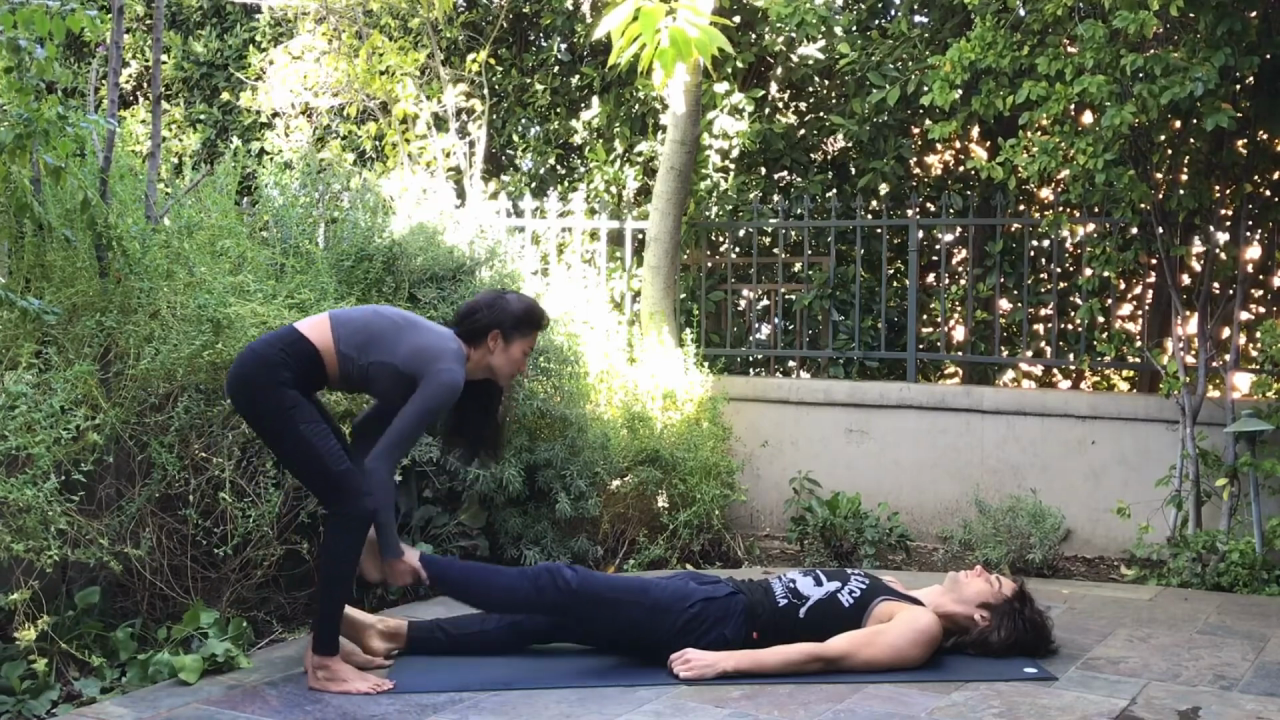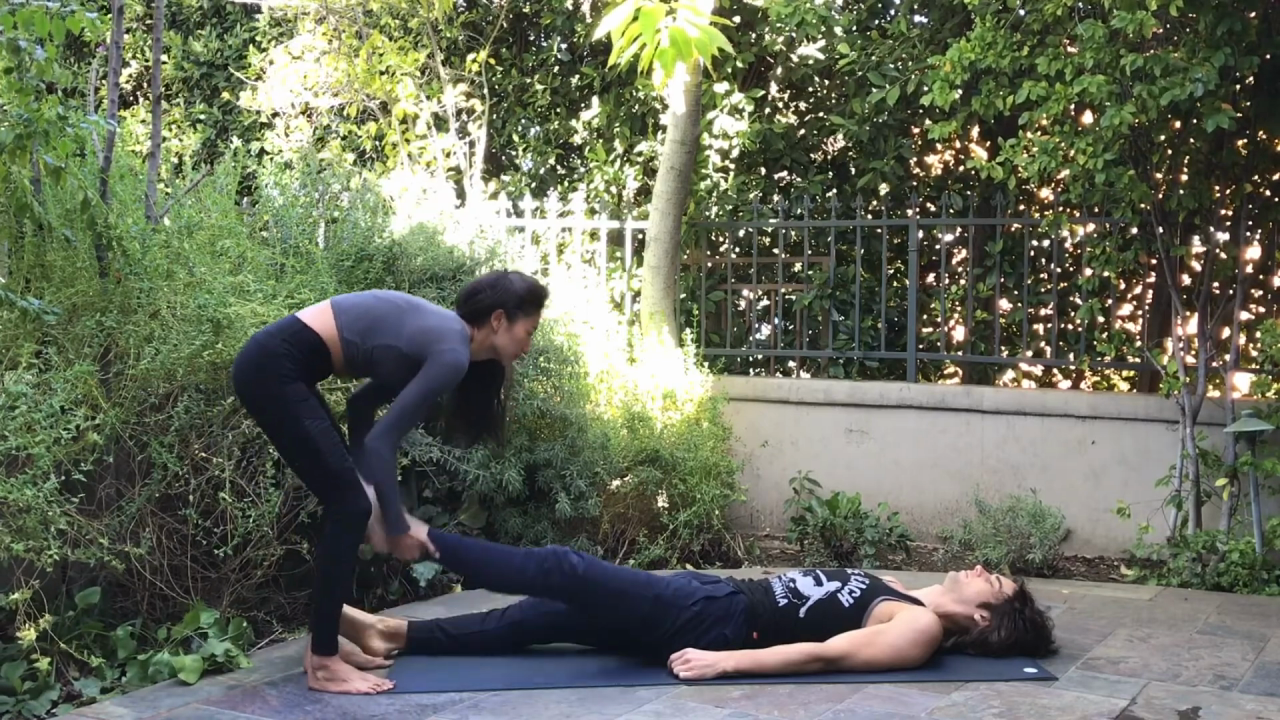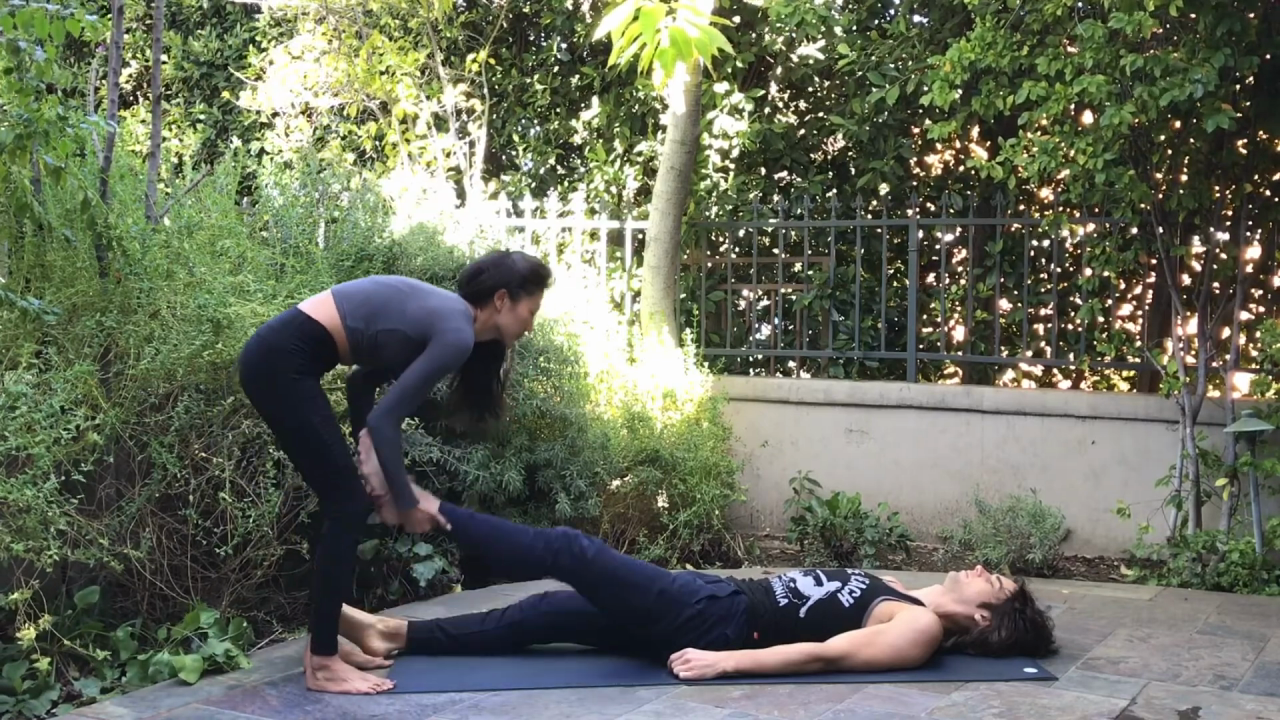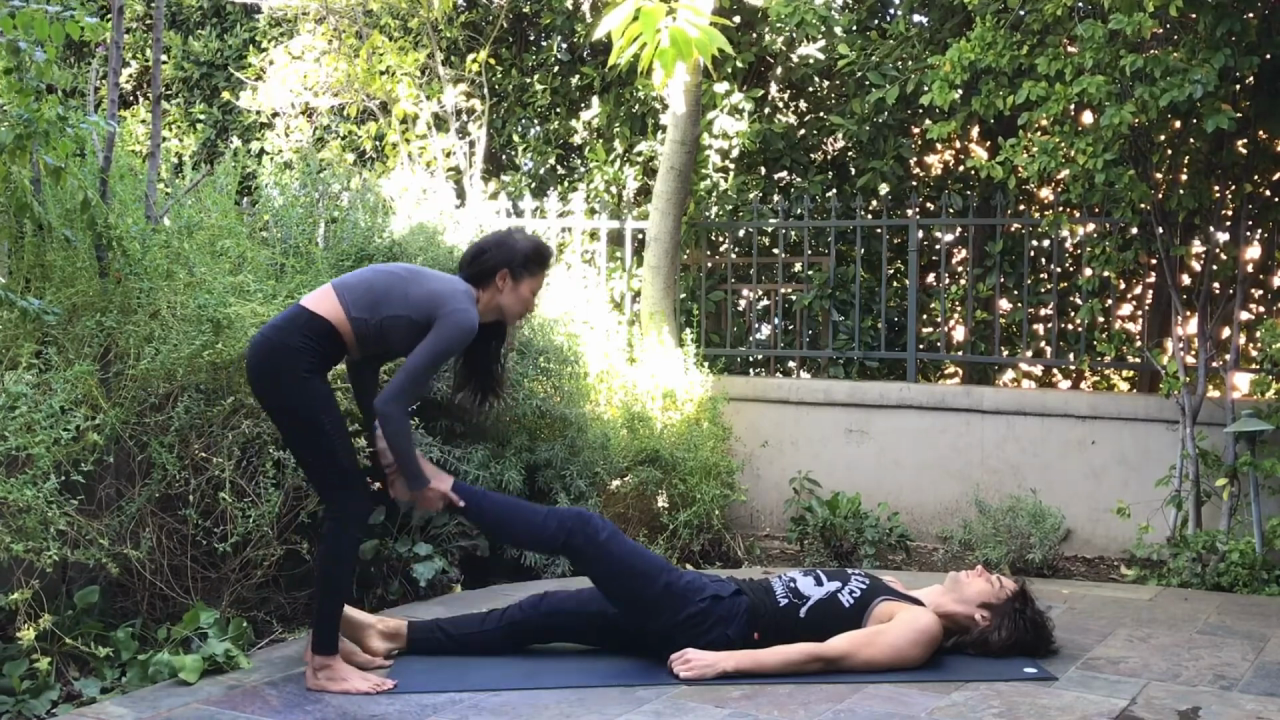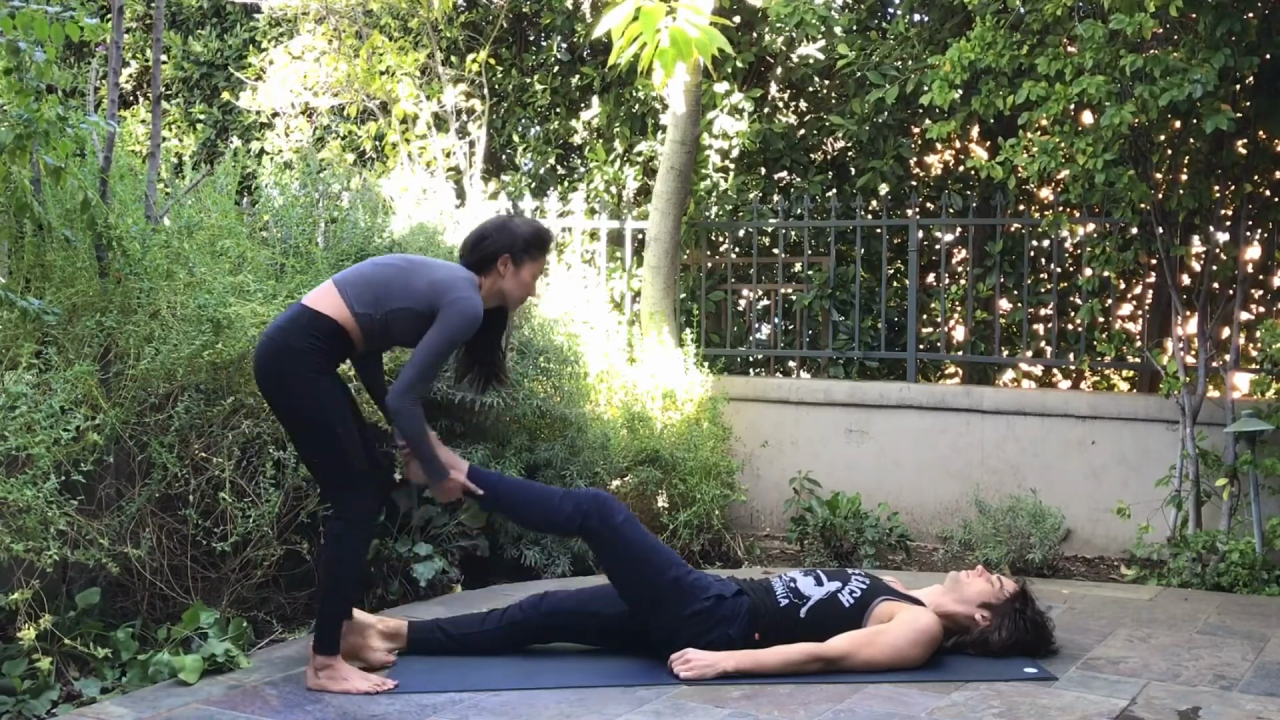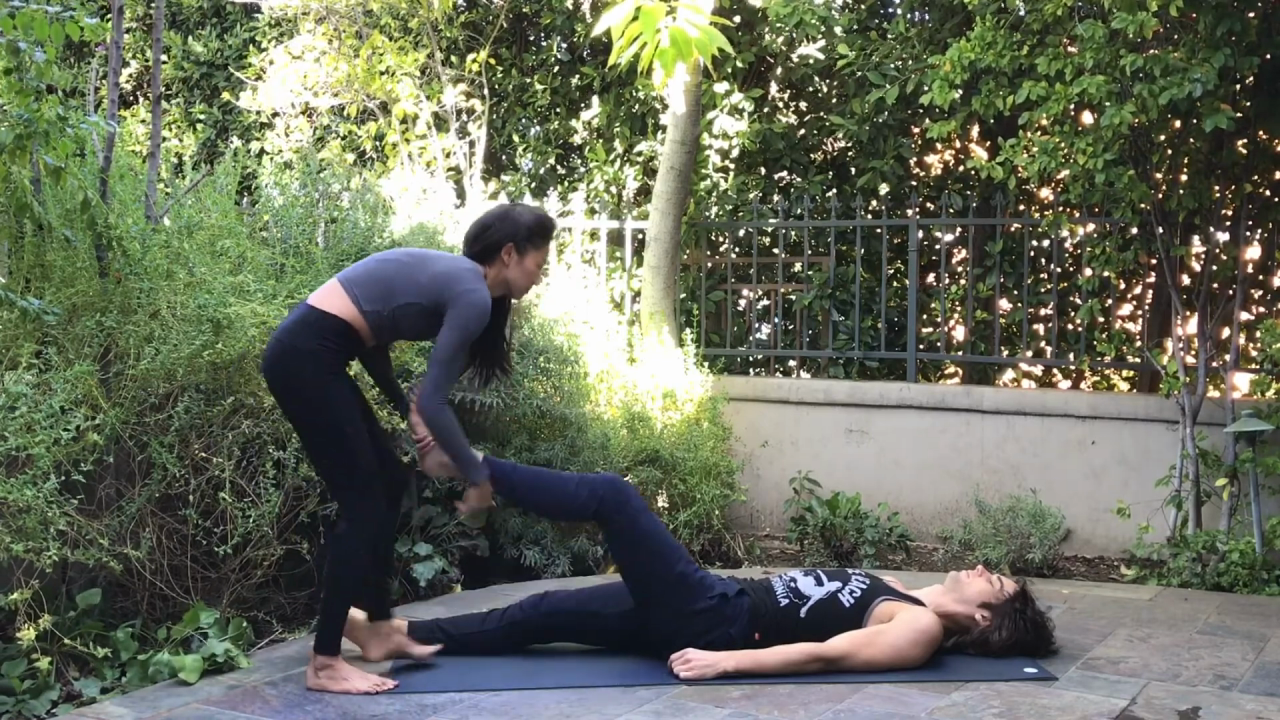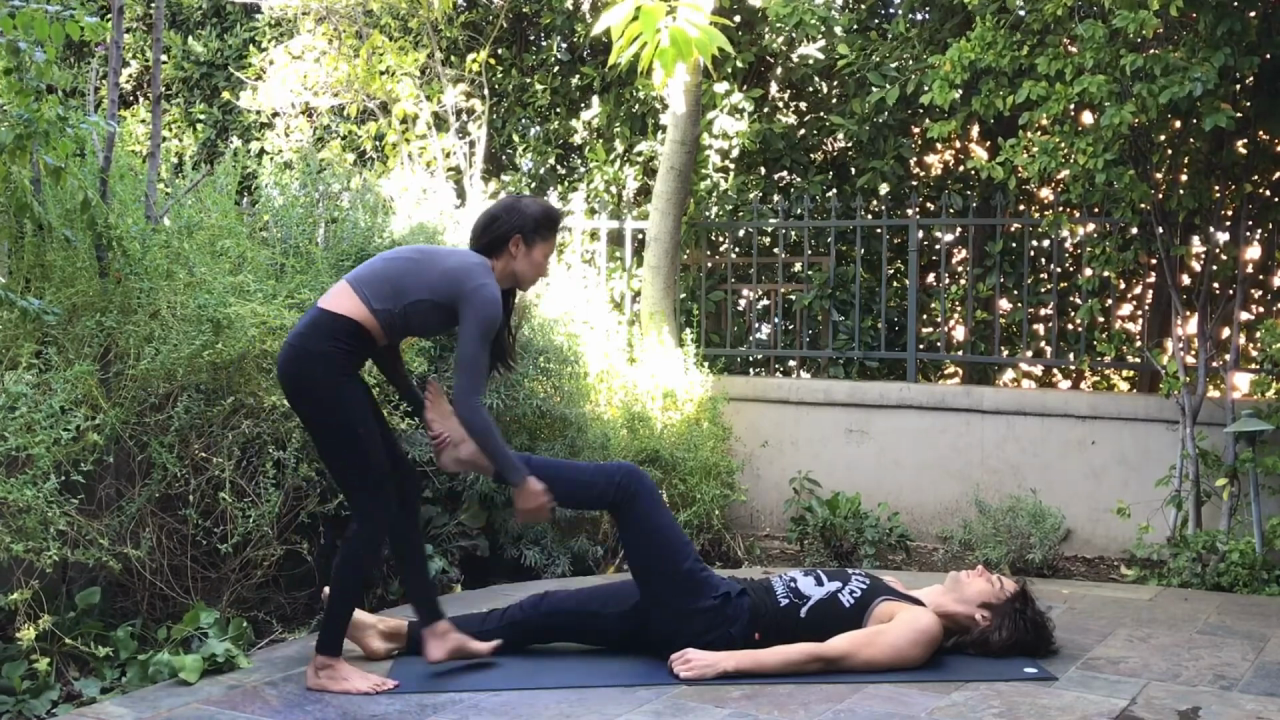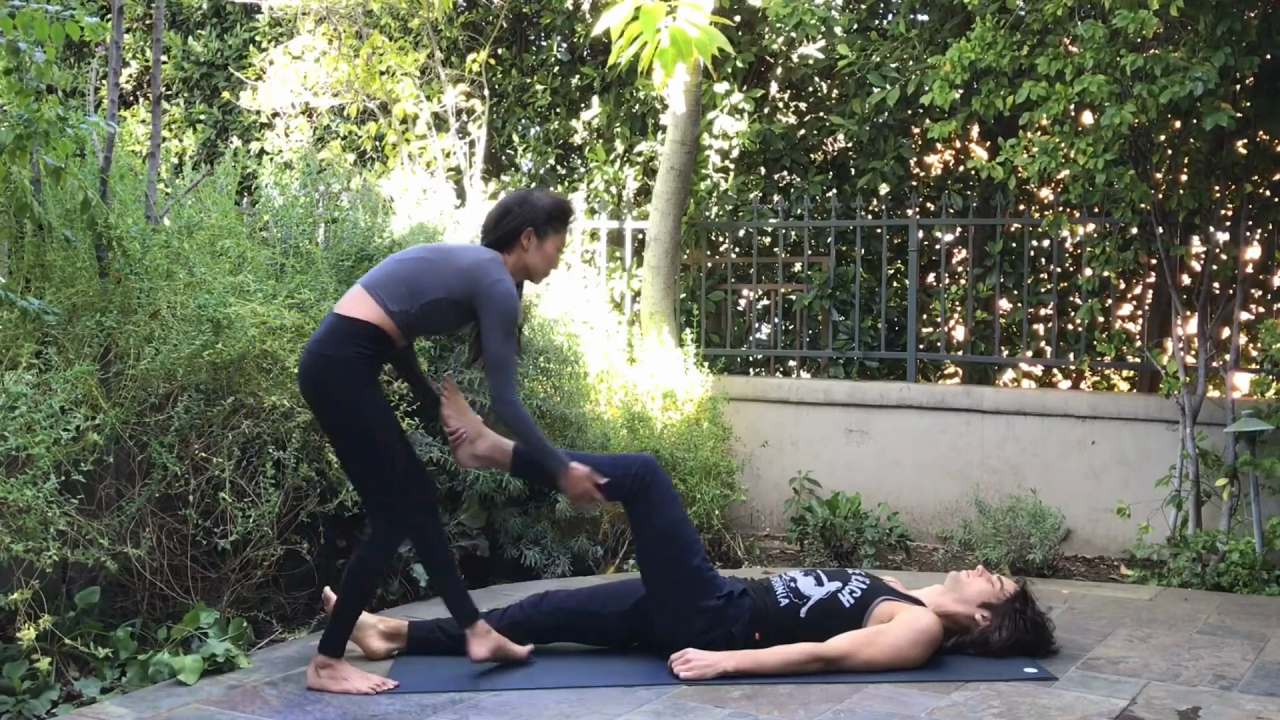
dt=0.1s
person 1, frame 1
left shoulder: (921, 630)
right shoulder: (902, 594)
left elbow: (828, 653)
left wrist: (725, 662)
left hip: (720, 624)
right hip: (722, 593)
left knee: (560, 587)
right knee: (552, 613)
left ankle: (408, 564)
right ankle: (398, 633)
person 1, frame 2
left shoulder: (921, 631)
right shoulder: (906, 592)
left elbow: (824, 651)
left wrist: (725, 662)
left hip: (721, 626)
right hip: (720, 597)
left knee: (562, 571)
right knee: (552, 612)
left ankle: (420, 537)
right ankle: (397, 633)
person 1, frame 3
left shoulder: (920, 630)
right shoulder: (903, 593)
left elbow: (824, 652)
left wrist: (724, 663)
left hip: (719, 623)
right hip: (719, 596)
left knee: (572, 551)
right knee: (551, 610)
left ankle: (429, 509)
right ankle: (398, 634)
person 1, frame 4
left shoulder: (919, 632)
right shoulder: (906, 596)
left elbow: (825, 653)
left wrist: (725, 662)
left hip: (717, 626)
right hip: (719, 597)
left knee: (583, 529)
right knee: (547, 610)
left ankle: (439, 489)
right ankle: (397, 635)
person 1, frame 5
left shoulder: (920, 631)
right shoulder: (904, 596)
left elbow: (826, 653)
left wrist: (727, 663)
left hip: (717, 623)
right hip: (722, 598)
left knee: (599, 511)
right knee: (550, 611)
left ankle: (451, 470)
right ankle: (398, 634)
person 1, frame 6
left shoulder: (920, 632)
right shoulder: (907, 596)
left elbow: (825, 653)
left wrist: (725, 661)
left hip: (717, 623)
right hip: (722, 603)
left knee: (615, 495)
right knee: (552, 607)
left ankle: (467, 466)
right ankle: (401, 634)
person 1, frame 7
left shoulder: (920, 633)
right shoulder: (902, 592)
left elbow: (823, 653)
left wrist: (724, 661)
left hip: (717, 620)
right hip: (719, 603)
left knee: (630, 485)
right knee: (550, 610)
left ankle: (478, 454)
right ankle: (399, 634)
person 1, frame 8
left shoulder: (918, 631)
right shoulder: (901, 594)
left elbow: (824, 654)
left wrist: (723, 662)
left hip: (716, 626)
right hip: (722, 605)
left knee: (640, 474)
right knee: (550, 611)
left ankle: (496, 450)
right ankle: (394, 634)
person 2, frame 1
left shoulder: (439, 355)
right shoulder: (447, 372)
left elbow: (369, 433)
right elbow: (382, 461)
right wrist: (391, 553)
left hip: (275, 373)
right hip: (269, 378)
left knee: (352, 501)
right knee: (355, 505)
left ankle: (325, 643)
right ankle: (324, 663)
person 2, frame 2
left shoulder: (439, 334)
right shoulder: (452, 352)
left elbow: (364, 404)
right elbow: (381, 438)
left wrist: (363, 480)
right wrist: (398, 528)
left hip: (277, 364)
right hip: (275, 369)
left knee: (346, 500)
right knee: (348, 506)
left ankle: (325, 643)
right ankle: (323, 664)
person 2, frame 3
left shoulder: (442, 316)
right shoulder: (456, 333)
right elbow: (385, 419)
left wrist: (368, 450)
right wrist: (407, 503)
left hip: (281, 357)
right hip: (281, 362)
left knee: (346, 499)
right knee: (348, 504)
left ankle: (326, 642)
right ankle: (323, 663)
person 2, frame 4
left shoulder: (444, 297)
right shoulder: (460, 314)
right elbow: (390, 404)
left wrist: (387, 443)
right wrist: (418, 484)
left hip: (286, 352)
right hip: (288, 359)
left knee: (351, 498)
right knee: (349, 504)
left ankle: (329, 641)
right ankle: (323, 663)
person 2, frame 5
left shoulder: (446, 286)
right shoulder: (465, 302)
right elbow: (404, 398)
left wrist: (405, 438)
right wrist: (438, 474)
left hip: (292, 351)
right hip: (297, 358)
left knee: (374, 486)
right knee: (355, 503)
left ankle: (339, 635)
right ankle: (325, 662)
person 2, frame 6
left shoulder: (450, 276)
right shoulder: (470, 294)
right elbow: (432, 400)
left wrist: (408, 413)
right wrist: (475, 475)
left hip: (306, 353)
right hip: (306, 360)
left knee: (389, 484)
right knee: (364, 505)
left ankle: (378, 625)
right ankle: (324, 663)
person 2, frame 7
left shoulder: (458, 271)
right shoulder: (482, 289)
right elbow: (470, 406)
left wrist: (422, 411)
right wrist: (518, 479)
left hip: (319, 355)
right hip: (320, 361)
left knee: (403, 489)
right knee: (376, 508)
left ankle: (436, 630)
right ankle: (326, 663)
person 2, frame 8
left shoulder: (468, 265)
right shoulder: (495, 283)
right elbow: (505, 402)
left wrist: (437, 405)
right wrist: (561, 469)
left hip: (336, 360)
right hip: (342, 367)
left knee: (417, 499)
right knee: (395, 514)
left ankle: (475, 632)
right ankle: (327, 663)
